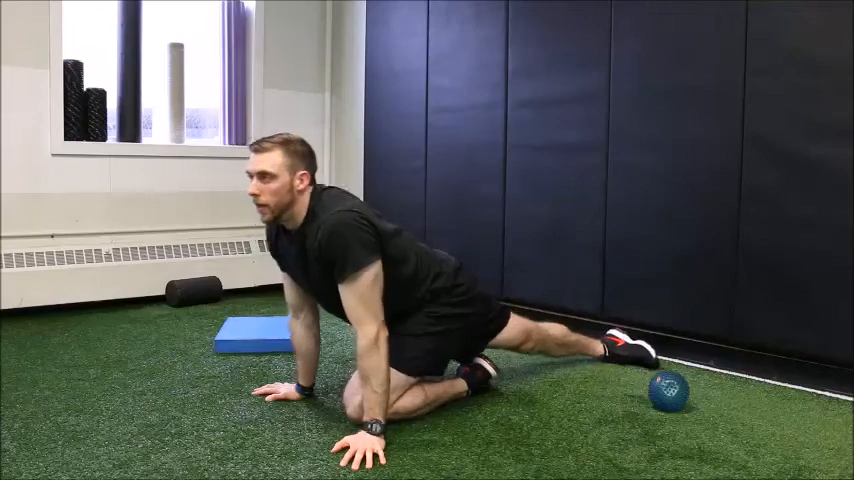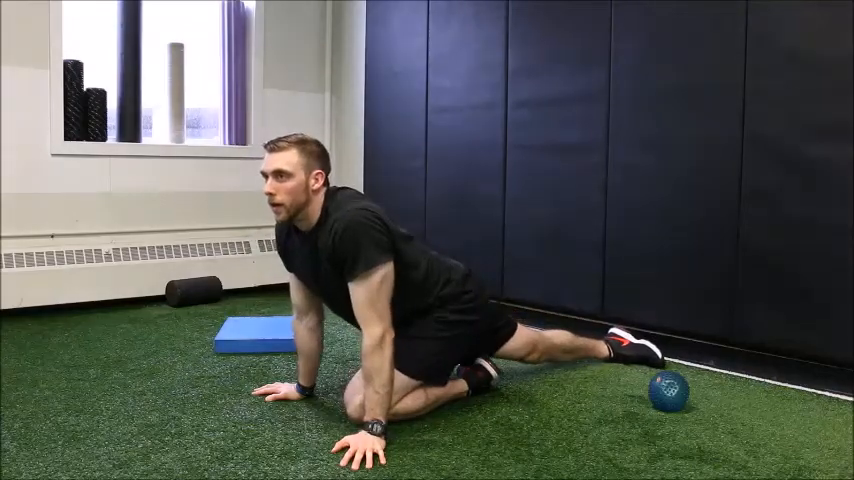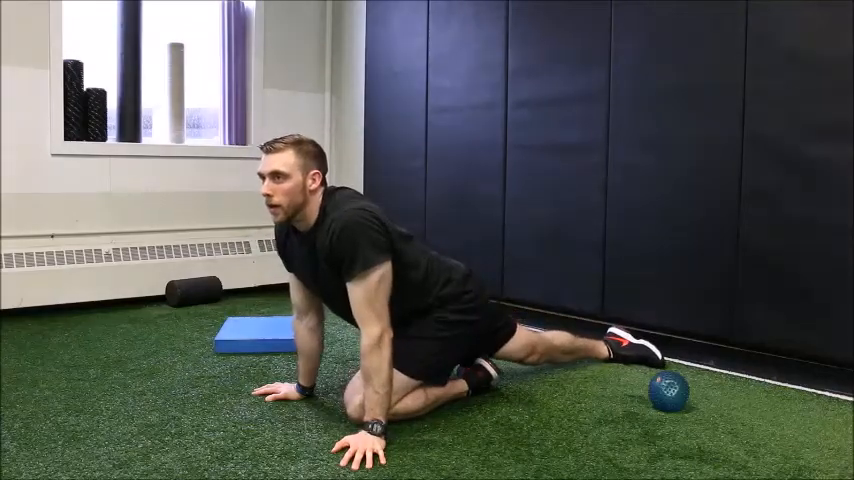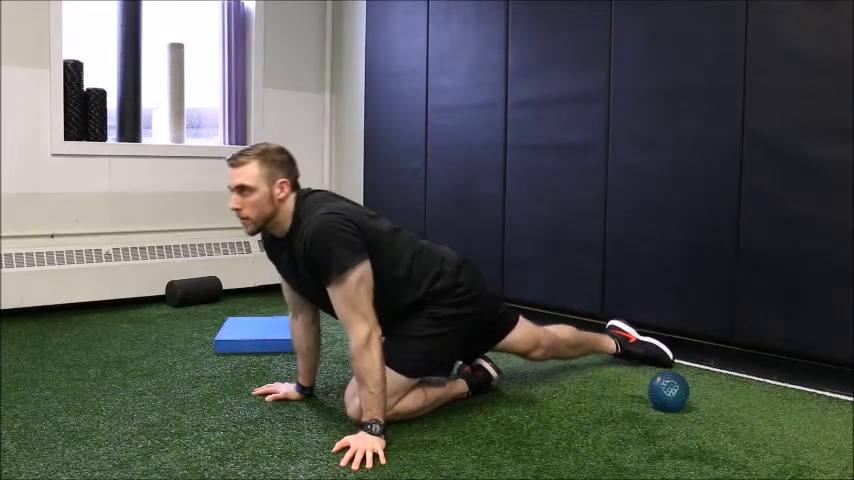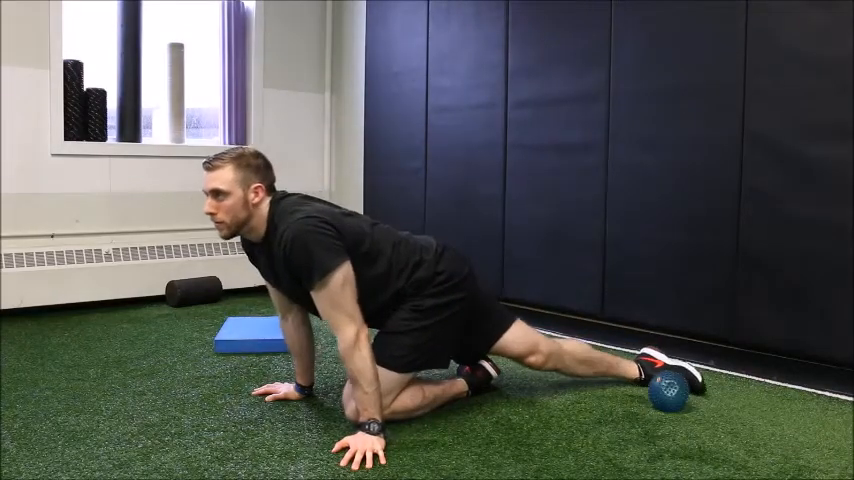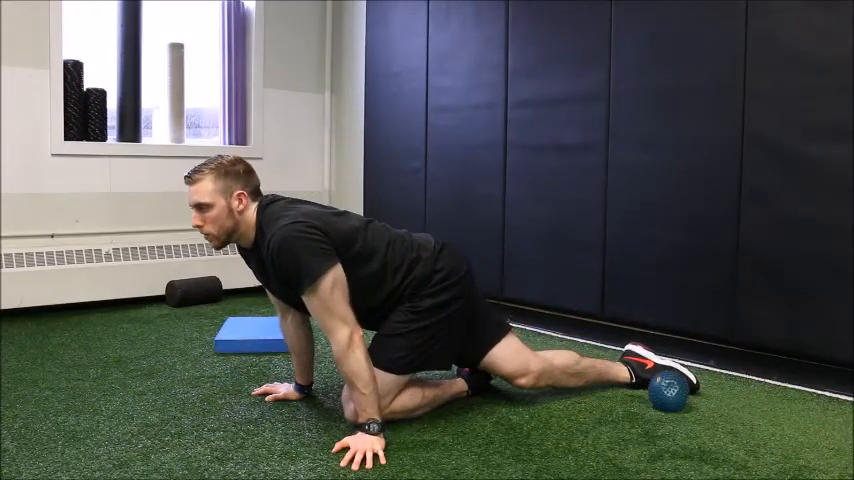
dt=0.5s
person 1, frame 1
left shoulder: (341, 226)
right shoulder: (279, 231)
left elbow: (371, 331)
right elbow: (302, 314)
left wrist: (373, 428)
right wrist: (303, 385)
left hip: (441, 297)
right hip: (416, 298)
left knee: (358, 405)
right knee: (527, 338)
left ankle: (470, 380)
right ankle: (606, 347)
person 1, frame 2
left shoulder: (355, 224)
right shoulder: (288, 232)
left elbow: (378, 332)
right elbow: (306, 316)
left wrist: (374, 428)
right wrist: (303, 385)
left hip: (449, 306)
right hip: (419, 309)
left knee: (359, 405)
right knee: (534, 348)
left ankle: (470, 380)
right ankle: (610, 348)
person 1, frame 3
left shoulder: (352, 225)
right shoulder: (288, 233)
left elbow: (376, 332)
right elbow: (306, 316)
left wrist: (374, 428)
right wrist: (303, 385)
left hip: (448, 305)
right hip: (419, 307)
left knee: (359, 405)
right knee: (533, 351)
left ankle: (470, 380)
right ankle: (609, 347)
person 1, frame 4
left shoulder: (327, 228)
right shoulder: (276, 235)
left elbow: (364, 332)
right elbow: (302, 315)
left wrist: (373, 428)
right wrist: (303, 385)
left hip: (446, 296)
right hip: (442, 289)
left knee: (359, 407)
right knee: (536, 345)
left ankle: (470, 380)
right ankle: (615, 341)
person 1, frame 5
left shoulder: (303, 234)
right shoulder: (257, 240)
left elbow: (350, 332)
right elbow: (292, 313)
left wrist: (370, 427)
right wrist: (301, 384)
left hip: (434, 287)
right hip: (438, 284)
left knee: (358, 407)
right knee: (534, 352)
left ankle: (469, 382)
right ankle: (642, 368)
person 1, frame 6
left shoulder: (292, 238)
right shoulder: (253, 241)
left elbow: (346, 335)
right elbow: (292, 313)
left wrist: (371, 428)
right wrist: (301, 384)
left hip: (433, 284)
right hip: (435, 280)
left knee: (358, 408)
right knee: (527, 372)
left ankle: (466, 383)
right ankle: (631, 369)
